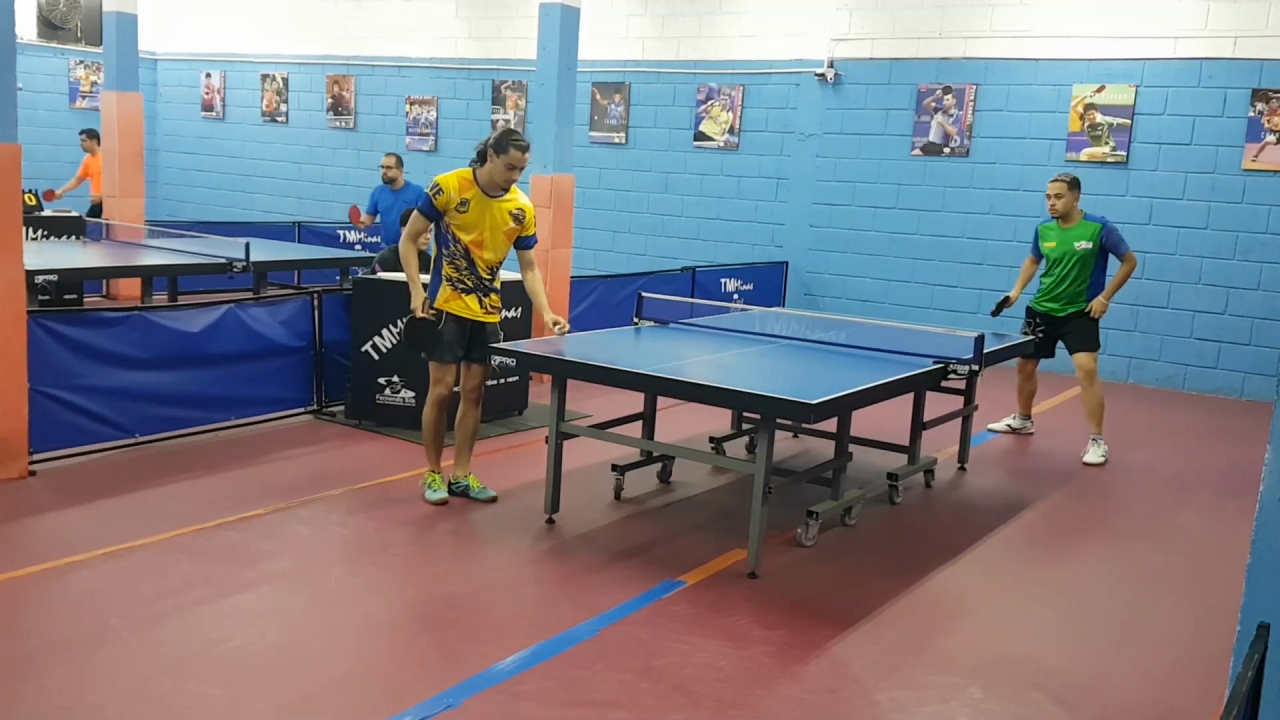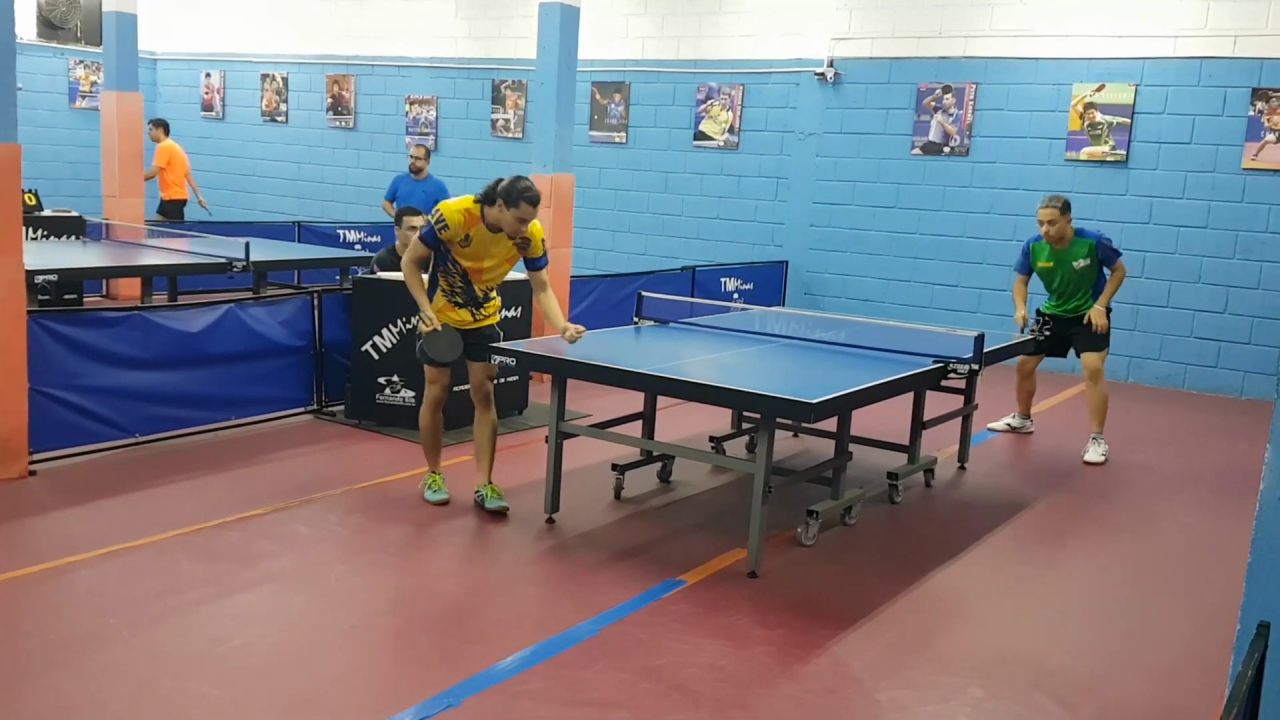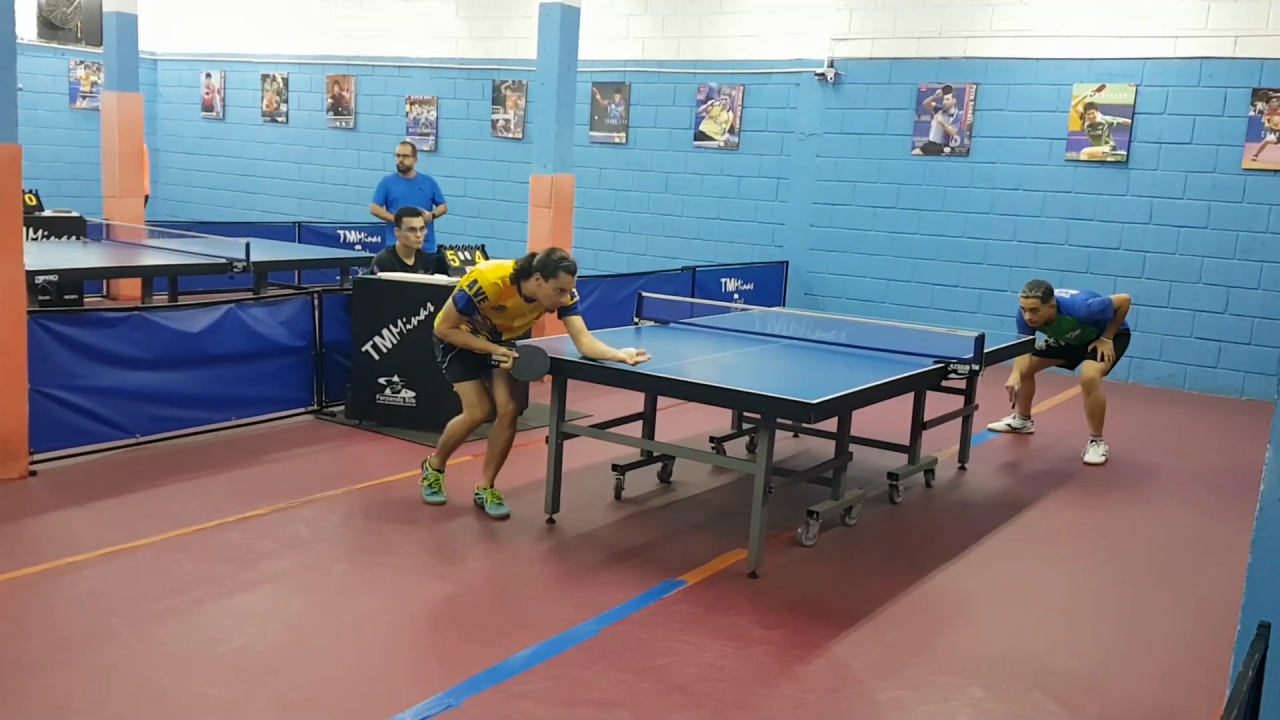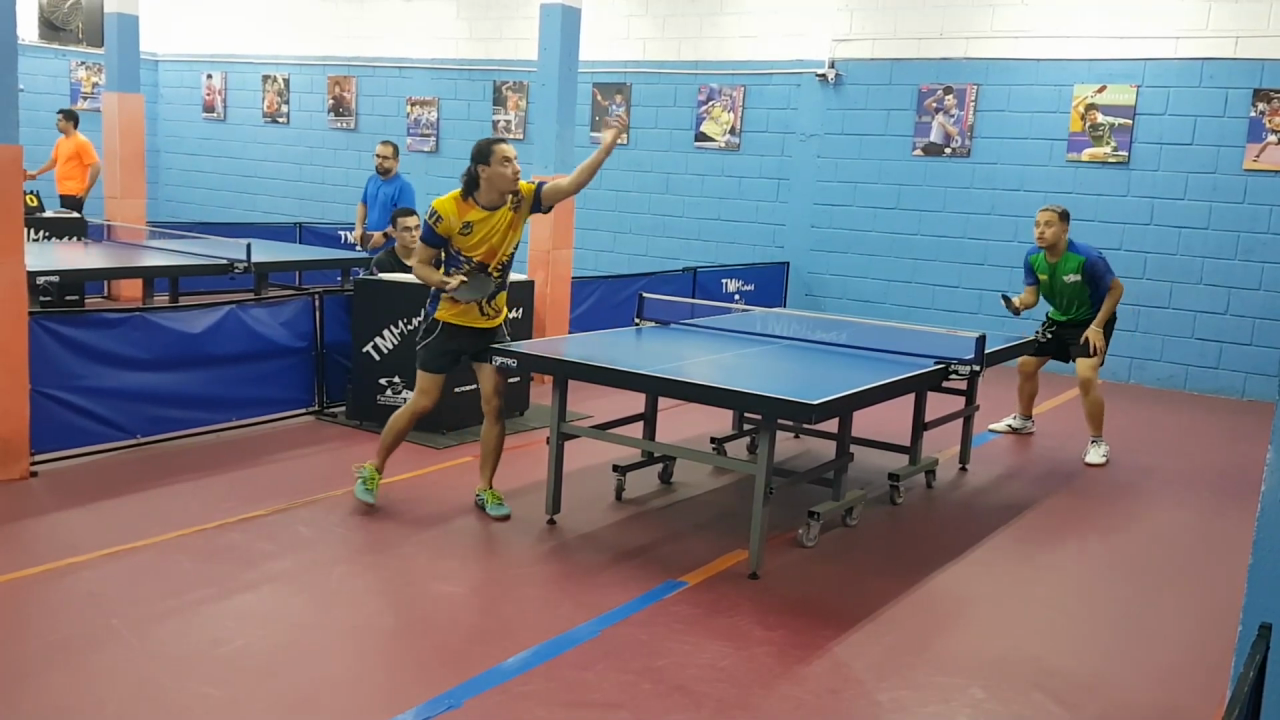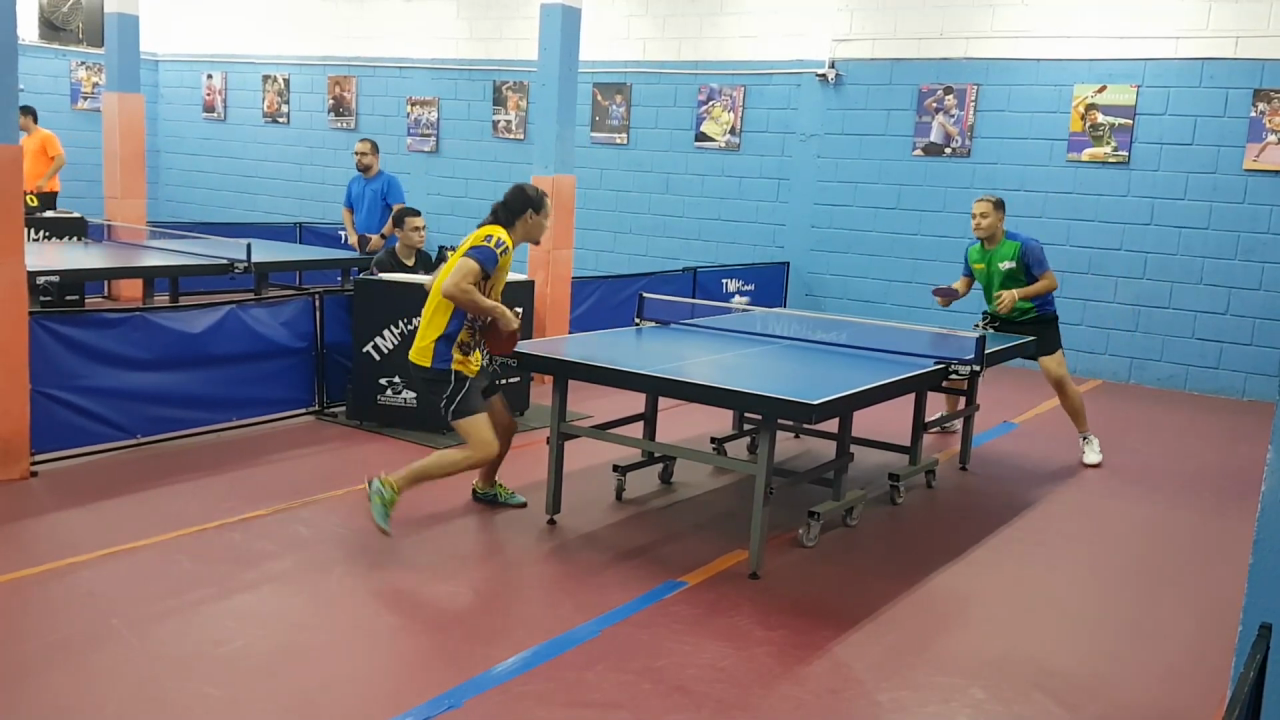
dt=1s
person 1, frame 1
left shoulder: (522, 208)
right shoulder: (447, 187)
left elbow: (529, 268)
right elbow: (408, 239)
left wrist: (547, 313)
right wrist: (416, 289)
left hip: (487, 312)
right hip: (445, 306)
left knee: (474, 393)
right knee: (441, 390)
left ankle: (461, 475)
right ankle: (433, 473)
person 1, frame 2
left shoulder: (531, 234)
right shoulder: (451, 214)
left elbow: (542, 289)
right elbow: (410, 263)
left wrist: (561, 325)
right wrist: (426, 311)
left hip: (484, 318)
right hip: (442, 317)
left knee: (484, 395)
right knee: (436, 393)
left ankle: (484, 485)
right ankle: (433, 475)
person 1, frame 3
left shoulder: (562, 291)
right shoulder: (486, 281)
left elbow: (583, 340)
right elbow: (443, 328)
left wrist: (619, 355)
right wrist: (492, 349)
left hip: (499, 343)
right hip: (458, 340)
left knee: (508, 410)
right knee: (477, 412)
left ankle: (485, 488)
right ankle: (433, 467)
person 1, frame 4
left shoulder: (521, 198)
right shoulder: (445, 210)
left elbow: (571, 184)
right elbow: (422, 266)
left wrist: (606, 147)
right wrist: (445, 281)
left hip: (491, 325)
right hip: (447, 321)
left knee: (495, 407)
right knee: (422, 404)
left ankle: (486, 490)
right ankle: (371, 470)
person 1, frame 5
left shoulder: (493, 239)
right shoulder: (497, 241)
left elbow: (456, 293)
right elbow: (452, 289)
left wrist: (499, 317)
right wrist: (496, 309)
left hip: (464, 360)
right hip: (442, 364)
left knee: (506, 426)
right knee: (484, 449)
left ankle: (485, 487)
right ankle: (390, 484)
person 2, frame 1
left shoulder: (1100, 228)
right shoulder: (1043, 229)
left elbow: (1129, 261)
left wrist: (1104, 297)
right wrist: (1017, 290)
left hip: (1081, 312)
right hip: (1041, 310)
left knee: (1086, 369)
right knee: (1025, 366)
left ankle: (1097, 441)
right ankle: (1023, 420)
person 2, frame 2
left shoulder: (1094, 242)
right shoulder: (1033, 246)
left elbow: (1119, 270)
right elbow: (1021, 281)
left wrist: (1099, 305)
right wrist: (1020, 309)
left hip: (1088, 316)
right hip: (1053, 314)
left knee: (1093, 369)
right knee: (1024, 364)
left ankle: (1097, 440)
right ankle: (1022, 419)
person 2, frame 3
left shoulder: (1079, 309)
right shoulder: (1026, 315)
left elbow: (1125, 300)
right elbow: (1024, 352)
left wrist: (1107, 338)
right wrist: (1015, 375)
left hip: (1110, 335)
right hip: (1069, 337)
left knee: (1089, 377)
right knee: (1025, 368)
left ankle: (1097, 442)
right ankle: (1023, 420)
person 2, frame 4
left shoulder: (1088, 257)
right shoulder: (1032, 257)
left elbow: (1116, 289)
right elbow: (1031, 295)
left wrist: (1096, 327)
right wrist: (1020, 303)
left hip: (1093, 320)
right hip: (1058, 319)
left knee: (1086, 376)
right knee: (1026, 365)
left ankle: (1098, 442)
right ankle: (1023, 420)
person 2, frame 5
left shoulder: (1024, 246)
right shoulder: (972, 251)
left elbow: (1050, 282)
right elbow: (965, 282)
left wrist: (1015, 294)
right wrist: (952, 294)
left hip: (1037, 318)
right hip: (998, 318)
left knee: (1058, 376)
left ankle: (1087, 438)
right ankle: (950, 419)
